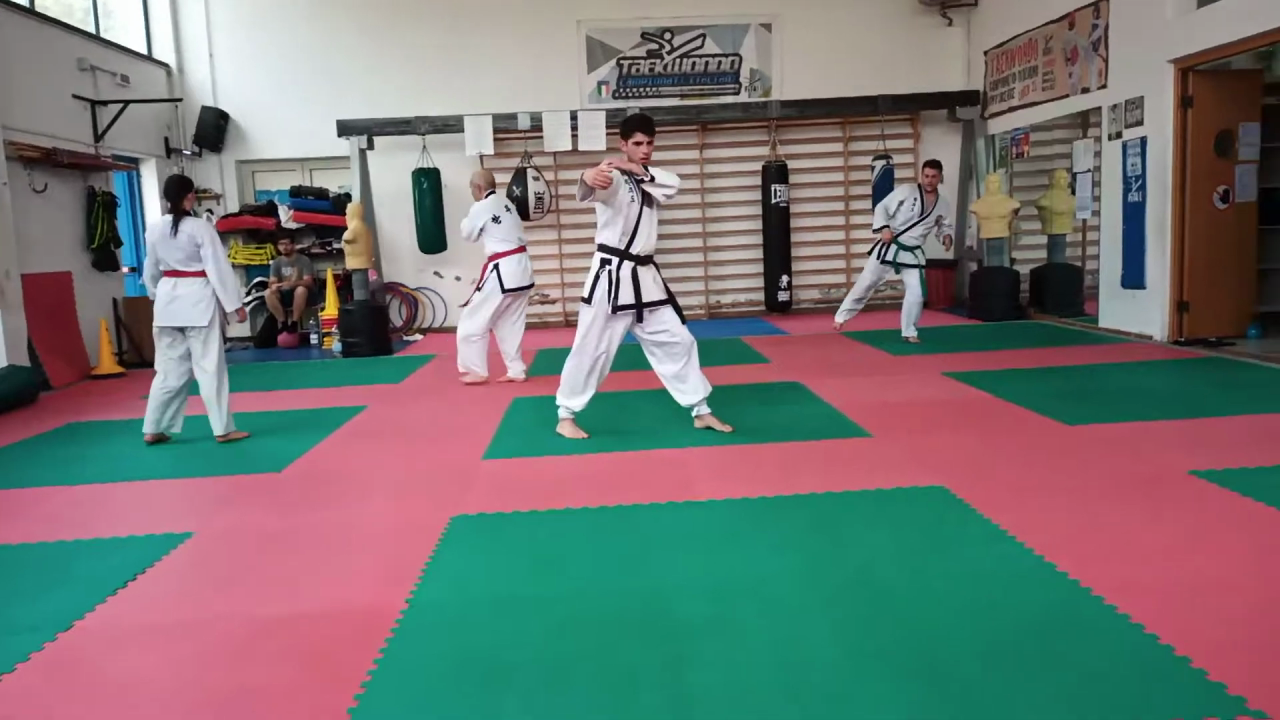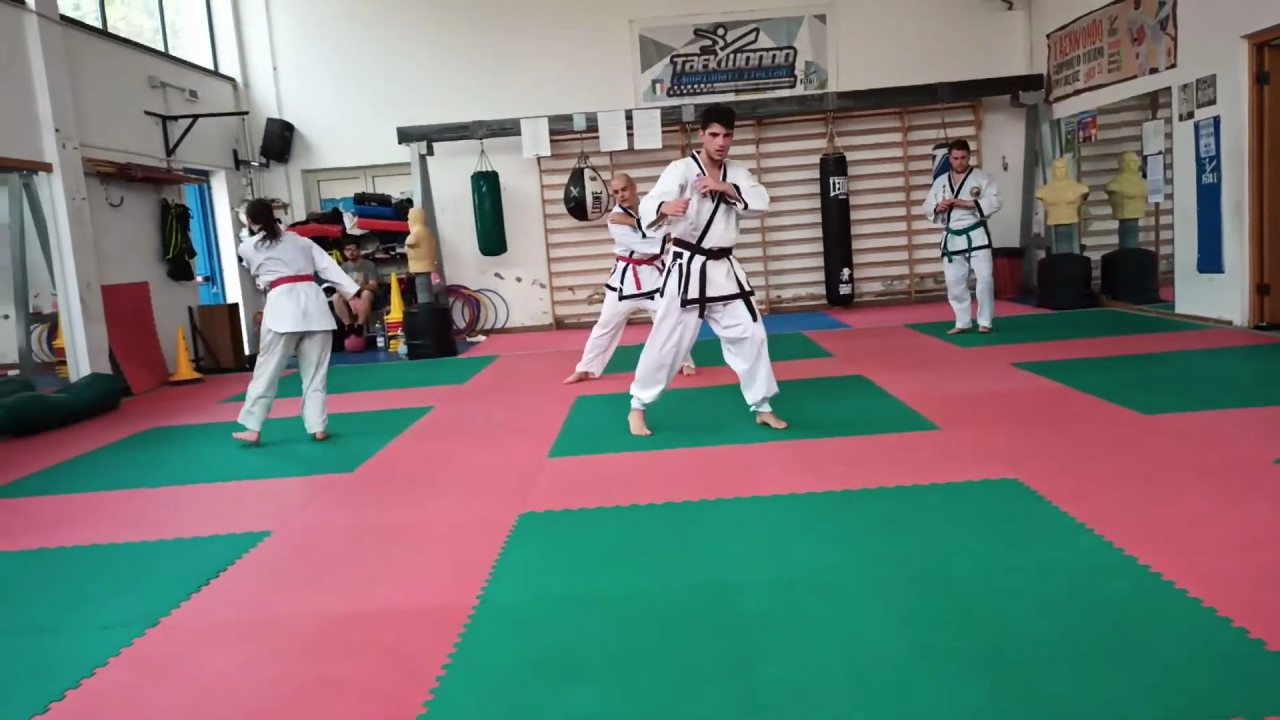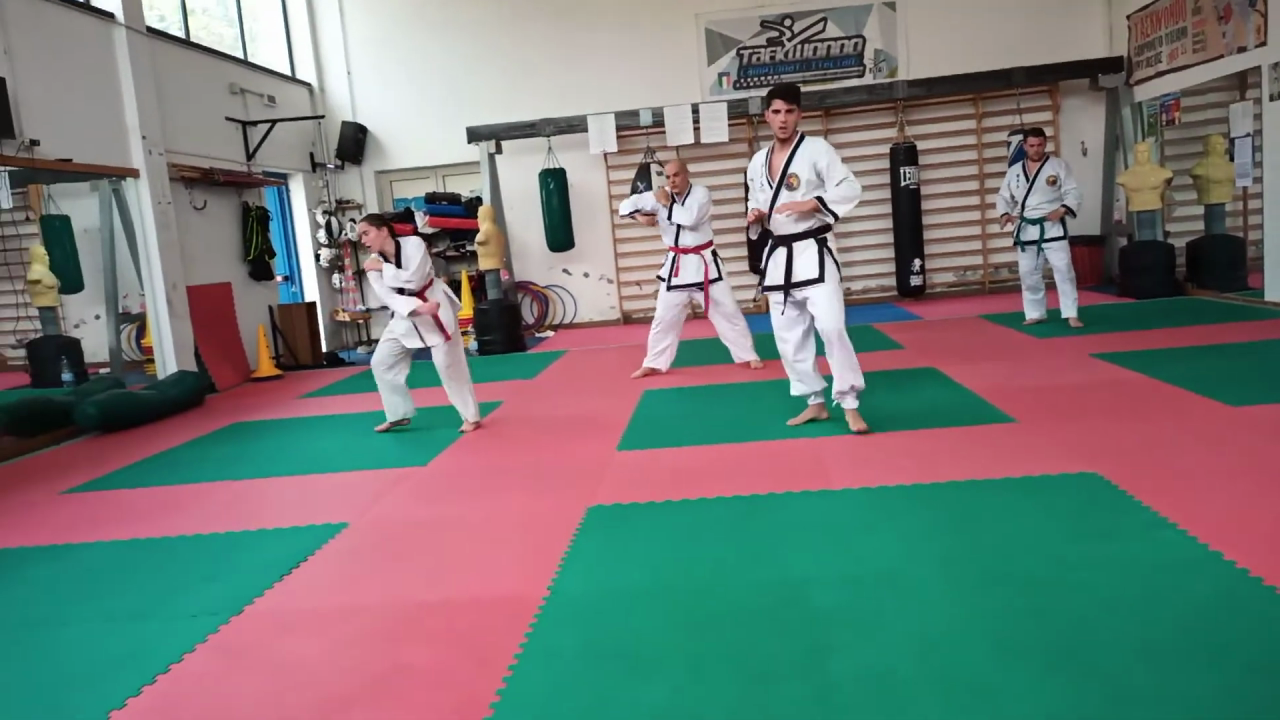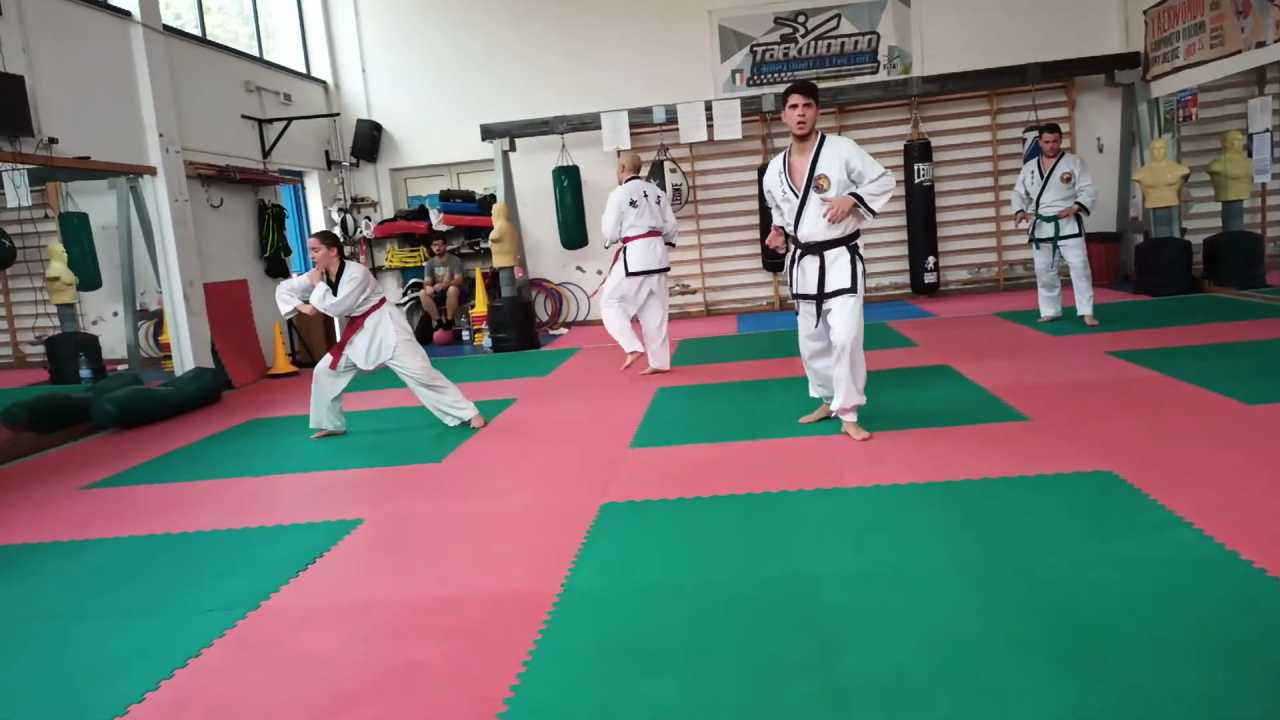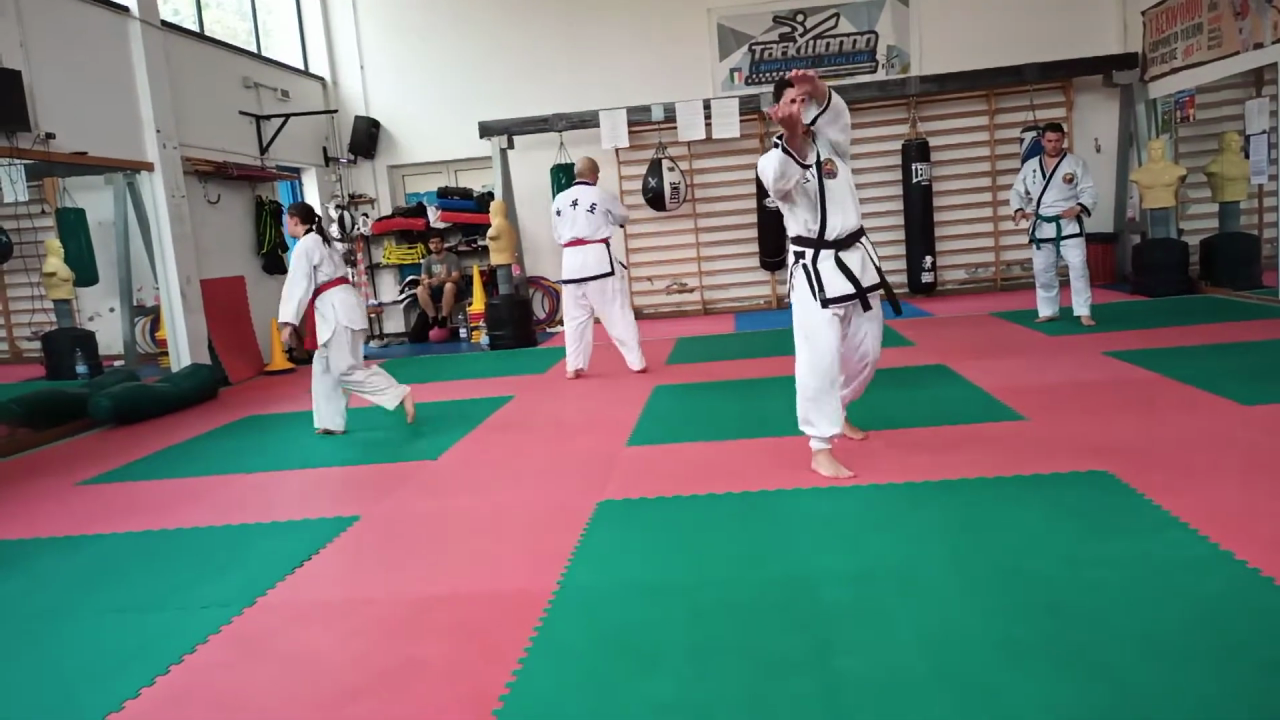
dt=0.7s
person 1, frame 1
left shoulder: (645, 178)
right shoulder: (611, 176)
left elbow: (672, 184)
right elbow: (590, 189)
left wrist: (636, 168)
right wrist: (587, 177)
left hip: (645, 275)
right hip: (612, 275)
left knee: (677, 341)
right knee: (591, 348)
left ankle: (701, 411)
right ankle: (566, 416)
person 1, frame 2
left shoulder: (736, 172)
right shoulder: (682, 169)
left elbow: (760, 200)
right elbow: (648, 207)
left wrist: (728, 187)
right wrist: (665, 207)
left hip: (724, 269)
right hip: (687, 269)
left knee: (751, 335)
right knee: (666, 342)
left ankle: (762, 407)
right ankle: (637, 408)
person 1, frame 3
left shoulder: (817, 149)
right shoulder: (758, 161)
left elbow: (849, 190)
left wrist: (810, 204)
right wrist: (756, 214)
left hip: (812, 252)
right hip: (776, 256)
left knee: (831, 326)
right knee: (789, 336)
left ankle: (850, 402)
right ankle: (816, 401)
person 1, frame 4
left shoulder: (842, 149)
right shoulder: (775, 169)
left elbow: (884, 181)
left wrist: (852, 199)
right wrist: (779, 232)
left hip: (840, 260)
right hip: (803, 263)
left knee: (845, 337)
right knee: (812, 341)
left ankle: (848, 414)
right ankle: (828, 400)
person 1, frame 5
left shoulder: (830, 137)
right shoulder: (771, 161)
left elbow: (831, 107)
right elbow: (783, 181)
left wrist: (818, 89)
right wrist: (792, 134)
left hip: (854, 257)
right hip: (813, 267)
left knee: (865, 349)
right knee: (819, 355)
left ankle: (834, 416)
right ankle: (821, 449)
person 2, frame 1
left shoulder: (153, 230)
right shoulder: (202, 228)
left elbow: (150, 271)
right elbow: (218, 268)
right wrist: (235, 304)
left hip: (167, 302)
right hip: (198, 300)
left knee: (169, 369)
right knee: (209, 366)
left ankle: (153, 429)
right ankle: (222, 429)
person 2, frame 2
left shoulder: (248, 247)
right shoulder: (300, 241)
right elbow: (328, 266)
right wrist: (353, 292)
left hip: (282, 306)
right hip: (313, 303)
left knee: (267, 370)
right knee: (314, 372)
left ankle: (252, 427)
right ankle: (318, 427)
person 2, frame 3
left shoulder: (414, 243)
right shoulder: (374, 263)
left elbow: (413, 278)
right elbow: (388, 295)
left wrist: (383, 268)
right wrist: (418, 306)
left hip: (435, 304)
right hip: (405, 314)
left knee: (447, 363)
right knee: (382, 362)
left ankle: (471, 416)
right ankle: (399, 414)
person 2, frame 4
left shoulder: (356, 273)
right shoulder: (319, 275)
left elbow: (336, 308)
right elbow: (284, 290)
left wrist: (318, 286)
right wrist: (301, 306)
left hip: (386, 327)
right hip: (358, 333)
left knee: (420, 372)
right knee: (325, 372)
left ankle: (469, 413)
right ankle: (331, 425)
person 2, frame 5
left shoulder: (304, 246)
right shoulder: (325, 243)
left elbow: (298, 286)
left wrist: (288, 323)
left hip: (335, 309)
right hip: (344, 307)
left knee: (345, 368)
right knee: (324, 368)
left ankle: (399, 394)
right ankle: (332, 422)
person 3, frame 1
left shoulder: (483, 206)
right shoulder: (505, 205)
left elbow: (467, 233)
left hip: (502, 271)
right hip: (516, 267)
left knee: (473, 321)
right knee: (507, 324)
left ankle: (477, 370)
right ankle: (515, 371)
person 3, frame 2
right shoulder: (615, 217)
right elbow: (643, 247)
left wrist: (632, 223)
right wrist: (665, 243)
left hip: (654, 271)
right hip: (627, 275)
right knee: (607, 323)
left ankle: (684, 362)
right ankle: (587, 368)
person 3, frame 3
left shoulder: (701, 193)
right shoulder: (661, 196)
left elbow: (690, 218)
right elbow: (627, 205)
left wrist: (668, 203)
right wrist: (639, 215)
left hip: (703, 262)
right hip: (676, 263)
left knee: (727, 310)
right knee: (666, 316)
left ankle: (749, 355)
right ankle: (653, 363)
person 3, frame 4
left shoulder: (619, 193)
right shoulder: (656, 190)
left elbow: (610, 232)
right elbow: (671, 223)
left wrist: (613, 239)
left hip: (634, 255)
right hip: (656, 250)
left knee: (611, 304)
right knee: (653, 311)
left ankle: (633, 347)
right ankle: (659, 361)
person 3, frame 5
left shoulder: (559, 200)
right shoulder: (600, 194)
left elbow: (558, 236)
right elbow: (622, 216)
right wrist: (609, 223)
left hip: (572, 261)
right hip: (599, 259)
left knee: (576, 318)
right knee: (618, 313)
left ankle: (574, 367)
right ankle: (635, 361)
person 4, frame 1
left shoulder: (943, 205)
right shoulder: (905, 191)
left elbow: (946, 227)
right elbow: (882, 209)
left wrist: (947, 237)
right wrist: (884, 228)
left hip: (912, 253)
right hip: (888, 248)
left knee: (916, 294)
right knee: (866, 283)
left ankle: (909, 332)
right ankle: (843, 316)
person 4, frame 2
left shoulder: (982, 177)
right shoulder: (941, 182)
left elbow: (994, 202)
right elbow: (927, 207)
left wrist: (967, 203)
right wrist: (938, 208)
left hip: (976, 236)
right hip: (952, 238)
left knee: (984, 278)
right knee: (954, 283)
left ankle: (984, 321)
right ankle: (963, 322)
person 4, frame 3
left shoulder: (1059, 166)
right shoulder: (1014, 171)
left elbow: (1073, 193)
right elbow: (1003, 196)
left wrist: (1062, 209)
right wrist: (1005, 213)
left hip: (1052, 227)
right hip: (1026, 229)
left knee: (1063, 269)
right knee: (1028, 273)
left ankle: (1071, 315)
right ankle: (1035, 313)
person 4, frame 4
left shoulder: (1074, 162)
right shoulder: (1029, 167)
left elbow: (1088, 191)
right elbow: (1019, 193)
left wrist: (1075, 207)
right wrist: (1020, 211)
left hip: (1068, 225)
right hip: (1041, 227)
left knee: (1079, 266)
right knee: (1044, 271)
left ankle: (1087, 312)
right ankle: (1050, 311)
person 4, frame 5
left shoulder: (1076, 163)
right shoulder: (1030, 166)
left elbow: (1089, 192)
right elbow: (1017, 192)
left wrist: (1078, 208)
right wrist: (1019, 210)
left hip: (1069, 225)
right hip: (1041, 227)
left knee: (1078, 267)
right knee: (1043, 271)
left ankle: (1084, 312)
right ankle: (1048, 311)
